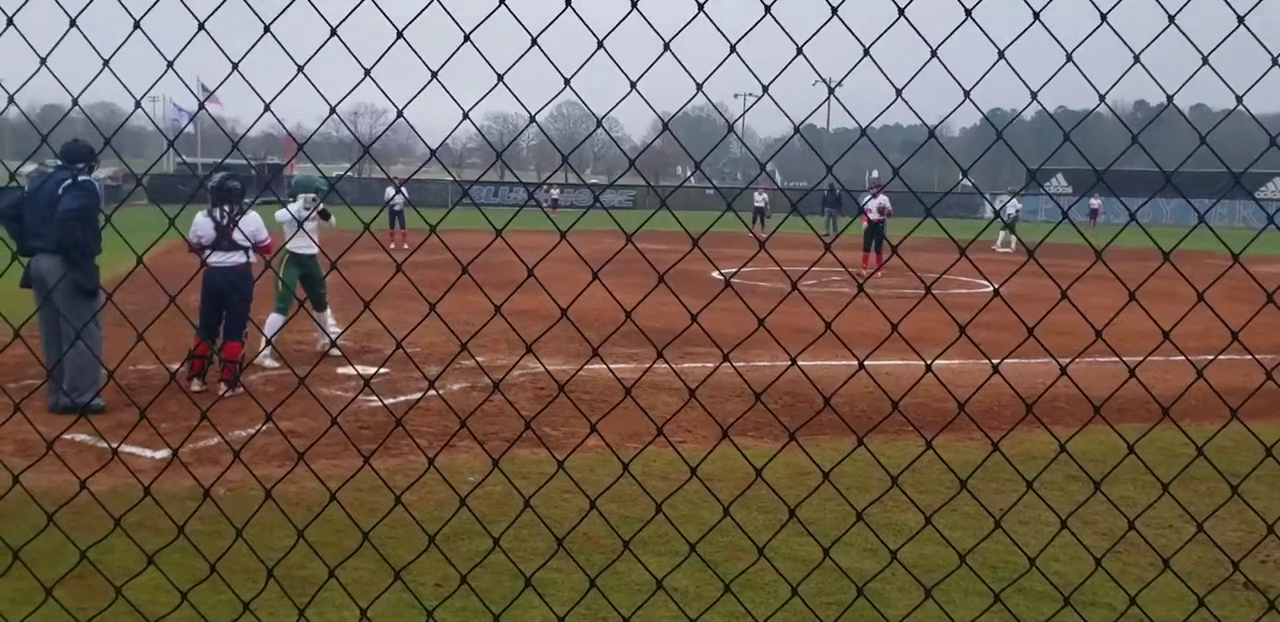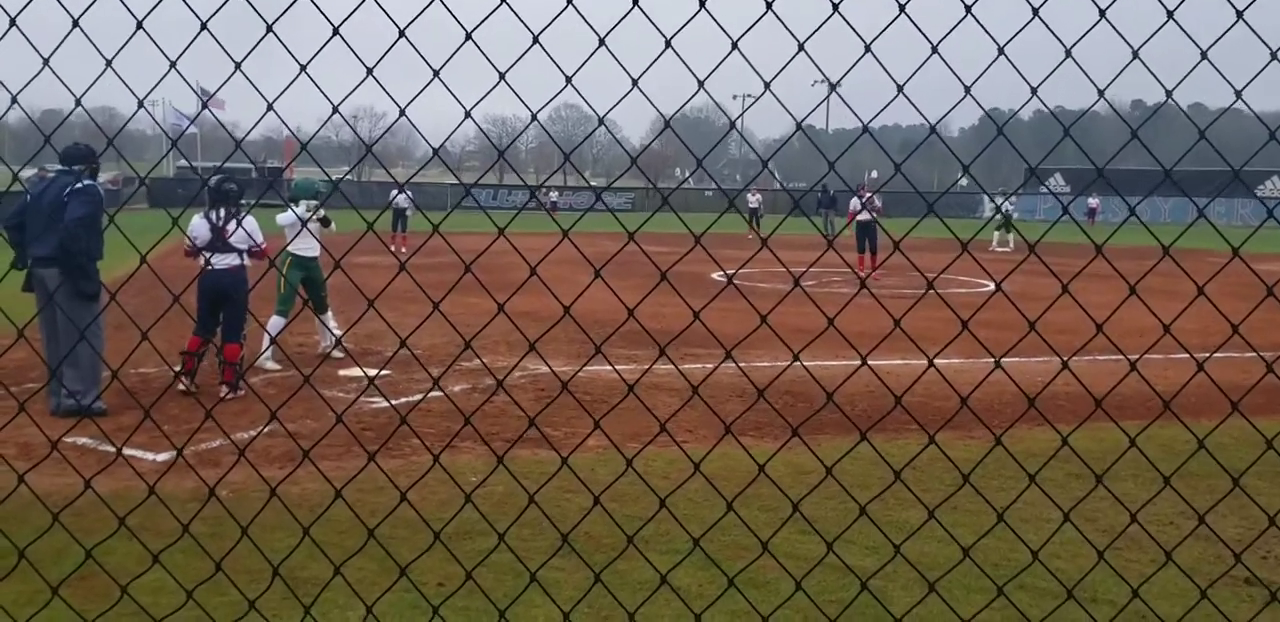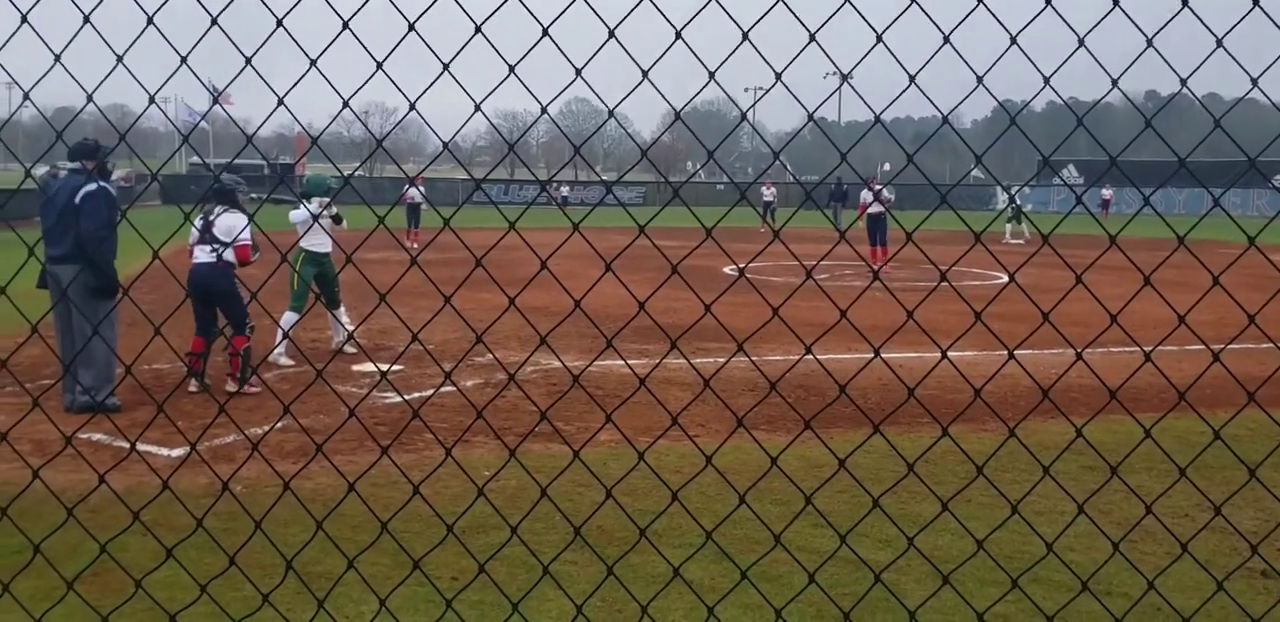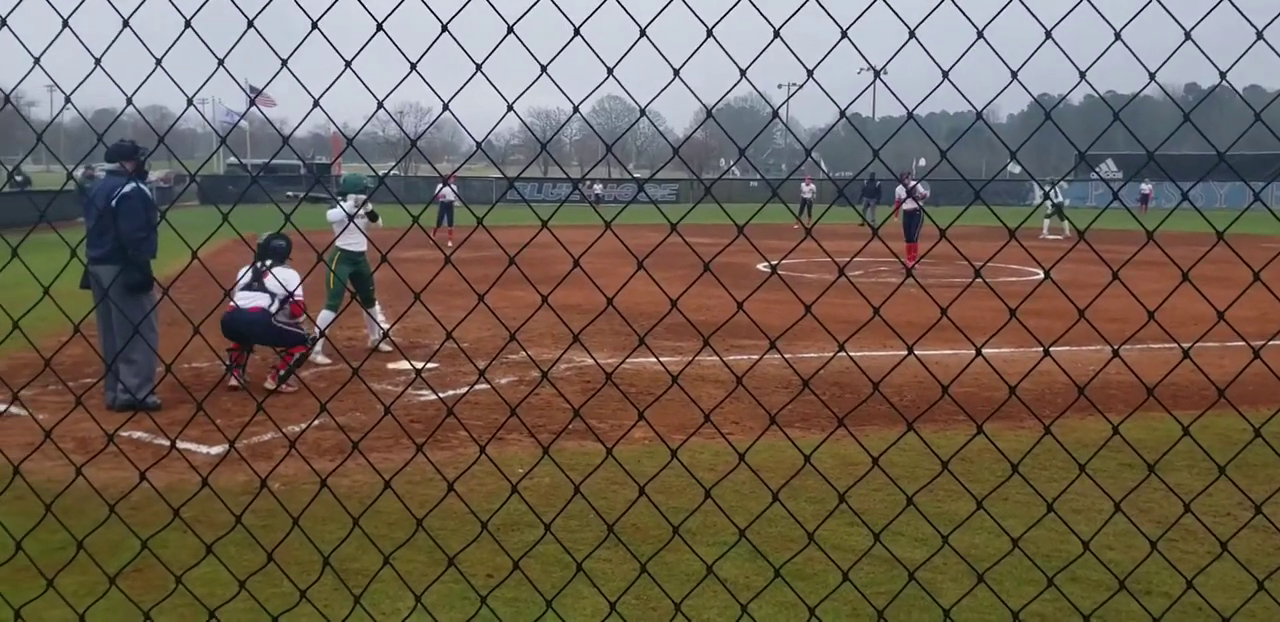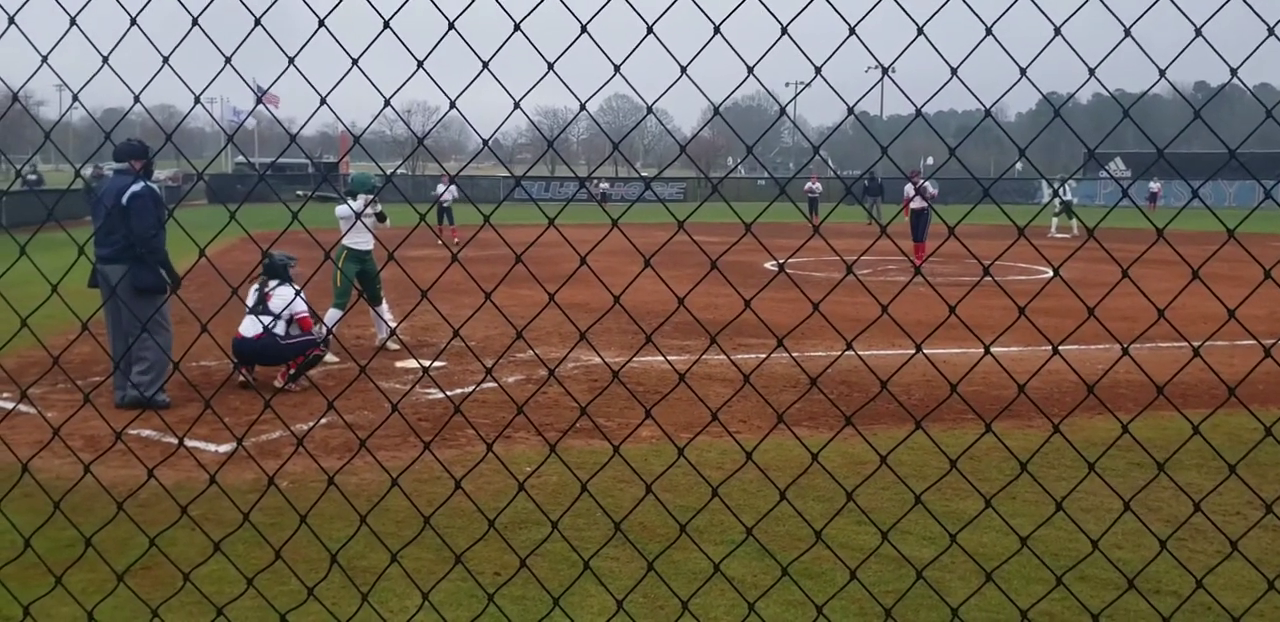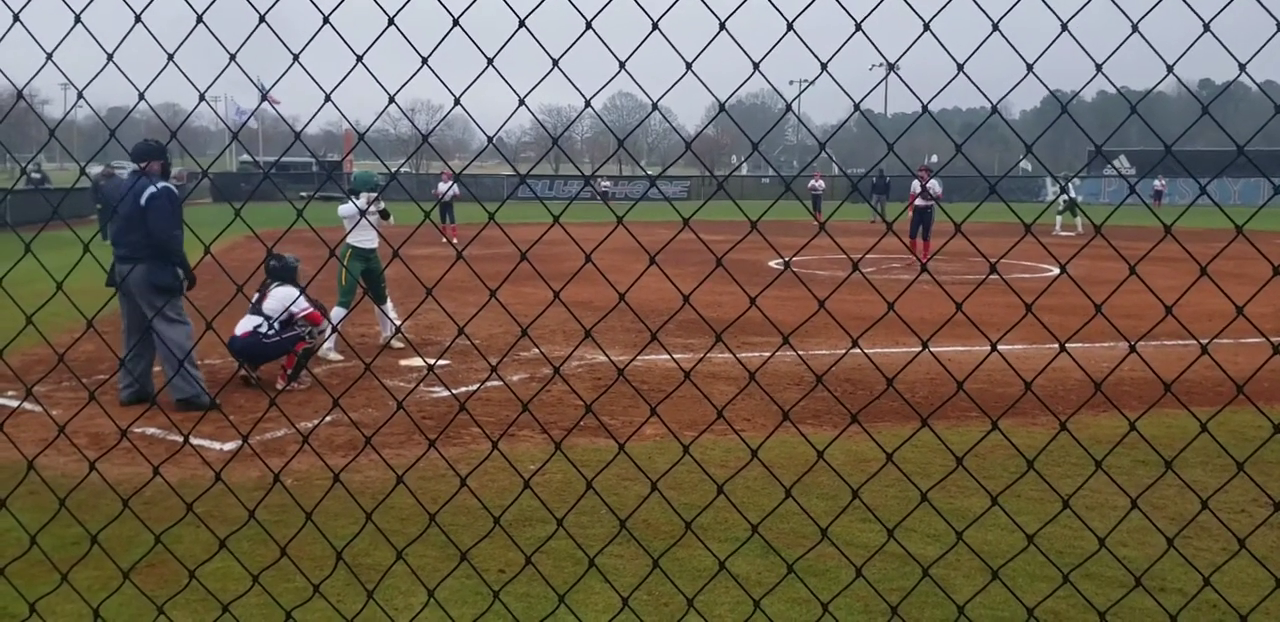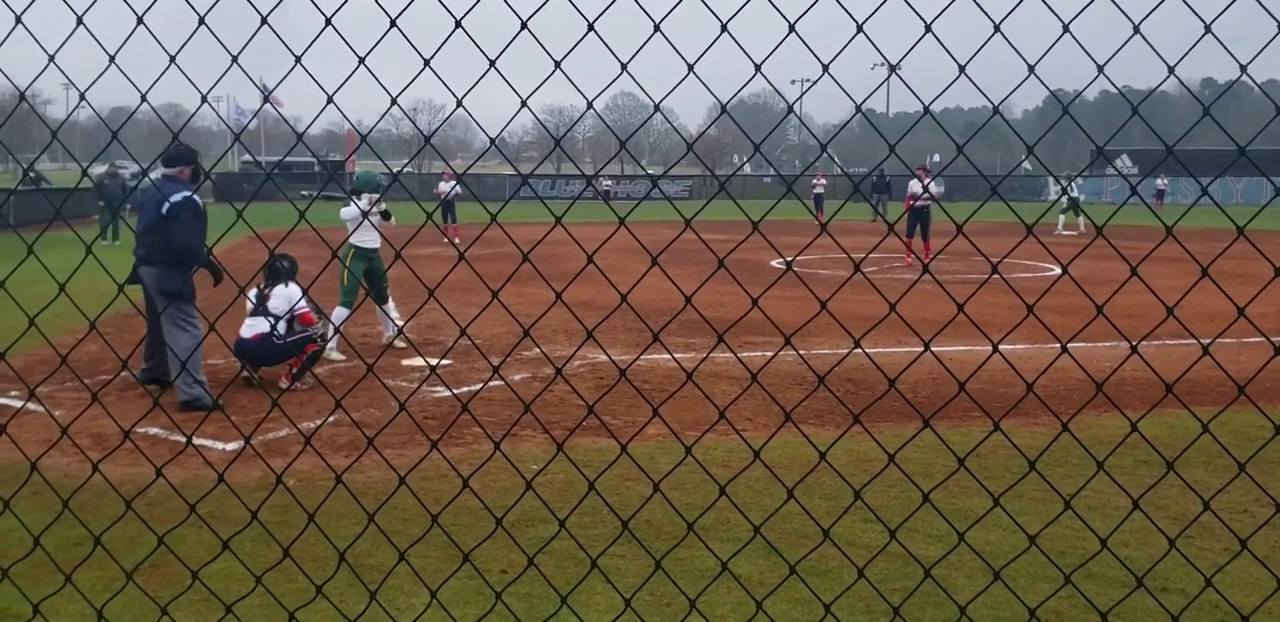
dt=0.5s
person 1, frame 1
left shoulder: (37, 183)
right shoulder: (82, 184)
right elbow: (67, 217)
left wrist: (23, 242)
right wrist: (77, 252)
left hip: (39, 264)
right hip: (68, 266)
left knee: (52, 333)
right knee: (83, 331)
left ankle: (57, 395)
right ankle: (80, 397)
person 1, frame 2
left shoulder: (39, 187)
right shoulder: (85, 189)
left elbow: (12, 222)
right elbow: (74, 227)
left wrist: (22, 253)
right wrist: (80, 262)
left hip: (41, 270)
right hip: (70, 273)
left knee: (53, 337)
right knee: (84, 335)
left ankle: (58, 397)
right ankle: (80, 398)
person 1, frame 3
left shoulder: (56, 188)
right shoulder: (95, 189)
left elbow: (47, 228)
right elbow: (95, 236)
left wrist: (57, 259)
right wrist: (108, 273)
left hip: (56, 267)
right hip: (83, 269)
left knee: (68, 334)
right knee: (97, 332)
left ankle: (72, 393)
right ankle: (94, 395)
person 1, frame 4
left shoulder: (97, 188)
right shoulder: (131, 190)
left elbow: (96, 230)
right elbow: (134, 237)
left wrist: (98, 261)
right wrist: (144, 272)
left hip: (98, 267)
right hip: (124, 269)
left knee: (111, 333)
right knee: (139, 331)
left ankle: (115, 392)
right ankle: (135, 394)
person 1, frame 5
left shoulder: (104, 188)
right shoulder: (140, 189)
left elbow: (103, 231)
right elbow: (148, 238)
left wrist: (108, 261)
right wrist: (169, 270)
left hip: (106, 268)
right hip: (134, 270)
left knee: (121, 334)
right knee: (155, 332)
left ankle: (125, 391)
right ankle: (144, 391)
person 1, frame 6
left shoulder: (123, 189)
right shoulder: (160, 190)
left elbow: (115, 232)
right elbow: (167, 237)
right wrist: (186, 269)
left hip: (125, 267)
right hip: (151, 269)
left knee: (135, 331)
right knee: (173, 329)
left ankle: (133, 389)
right ankle: (189, 392)
person 1, frame 7
left shoulder: (152, 192)
right shoulder: (184, 199)
left elbow: (146, 232)
right elbow: (186, 245)
right wrist: (210, 265)
left hip: (150, 267)
right hip: (169, 272)
left knee: (161, 324)
right knee: (185, 330)
left ankle: (154, 371)
right ankle: (192, 394)
person 2, frame 1
left shoulder: (314, 209)
right shoulder: (290, 209)
left elbow: (331, 221)
right elbow: (279, 217)
left wrist: (318, 206)
right wrist: (300, 204)
left hip: (311, 261)
right hip: (291, 260)
left knee: (321, 303)
right knee: (282, 307)
left ankle: (327, 342)
right ankle: (263, 354)
person 2, frame 2
left shoulder: (314, 212)
right shoulder: (291, 211)
left elbow: (331, 227)
right elbow: (280, 221)
left wrist: (319, 212)
right wrist: (303, 209)
left hip: (312, 263)
right hip: (292, 262)
left knee: (322, 305)
right knee: (283, 309)
left ankle: (327, 345)
right ankle: (264, 356)
person 2, frame 3
left shoulder: (326, 208)
right shoulder: (303, 207)
left elbow: (342, 225)
right elbow: (293, 218)
left wrist: (332, 210)
right wrist: (315, 206)
left hip: (325, 259)
right hip: (306, 258)
left knee: (335, 301)
right knee: (297, 305)
left ankle: (340, 340)
right ankle: (278, 352)
person 2, frame 4
left shoulder: (362, 207)
right shoulder: (340, 207)
left elbow: (377, 222)
right elbow: (331, 217)
left wrist: (367, 207)
right wrist: (351, 204)
left hip: (360, 258)
right hip: (341, 258)
left knee: (370, 299)
right knee: (333, 303)
left ankle: (376, 339)
right ankle: (315, 350)
person 2, frame 5
left shoulder: (369, 207)
right shoulder: (348, 205)
left elbow: (385, 223)
right elbow: (339, 213)
left wrist: (376, 207)
right wrist: (361, 203)
left hip: (367, 256)
right hip: (348, 256)
left knee: (377, 298)
right knee: (340, 302)
left ankle: (383, 337)
person 2, frame 6
left shoulder: (373, 205)
right shoulder: (350, 204)
left elbow: (389, 221)
right elbow: (341, 213)
left wrist: (380, 205)
right wrist: (364, 201)
left hip: (372, 254)
right hip: (352, 254)
left knee: (381, 296)
right knee: (345, 300)
left ankle: (388, 335)
right ankle: (326, 347)
person 2, frame 7
left shoulder: (375, 206)
right shoulder: (353, 204)
left elbow: (390, 222)
right elbow: (344, 215)
left wrist: (381, 206)
right wrist: (365, 202)
left hip: (374, 254)
right hip: (355, 254)
left knee: (383, 296)
right knee: (347, 300)
left ankle: (390, 335)
right ankle: (329, 346)
person 3, frame 1
left shoulder: (202, 218)
right shoulder: (251, 217)
left elbow: (193, 246)
right elbow: (266, 248)
left hip: (212, 276)
right hip: (240, 276)
left knee: (206, 327)
right knee: (235, 330)
left ankle: (196, 378)
right ankle: (228, 383)
person 3, frame 2
left shoulder: (198, 220)
right shoulder: (246, 221)
left elbow: (189, 251)
right elbow: (261, 253)
left hip: (208, 278)
right hip: (235, 278)
left knee: (202, 328)
right knee: (233, 332)
left ankle: (186, 377)
right ankle: (229, 384)
person 3, frame 3
left shoulder: (201, 218)
right shoulder: (237, 217)
left elbow: (192, 250)
right elbow: (244, 256)
right wrist: (244, 257)
left hip: (196, 274)
right hip: (219, 274)
left knee: (204, 327)
right knee: (242, 326)
left ankle: (195, 379)
right ankle: (238, 380)
person 3, frame 4
left shoulder: (246, 270)
right shoulder: (289, 273)
right elbow: (298, 310)
left hip: (230, 321)
right hip: (257, 320)
left knee: (246, 334)
right knee: (306, 340)
left ankle: (236, 374)
right ankle: (277, 379)
person 3, frame 5
left shoulder: (255, 288)
right shoulder: (291, 290)
right elbow: (306, 327)
right hip: (267, 349)
right knee: (321, 340)
left ankle: (245, 370)
right ankle: (287, 378)
person 3, frame 6
left shoulder: (265, 289)
right shoulder: (290, 292)
right elbow: (317, 321)
left hip: (235, 344)
right hip: (253, 347)
right knee: (307, 333)
left ankle: (249, 367)
right ankle: (287, 378)
person 3, frame 7
left shoulder: (254, 292)
right shoulder: (292, 288)
right elbow: (306, 321)
right wrist: (315, 319)
left hip: (241, 348)
right hip: (265, 348)
right knee: (317, 336)
left ankle: (251, 368)
right ankle: (291, 377)
